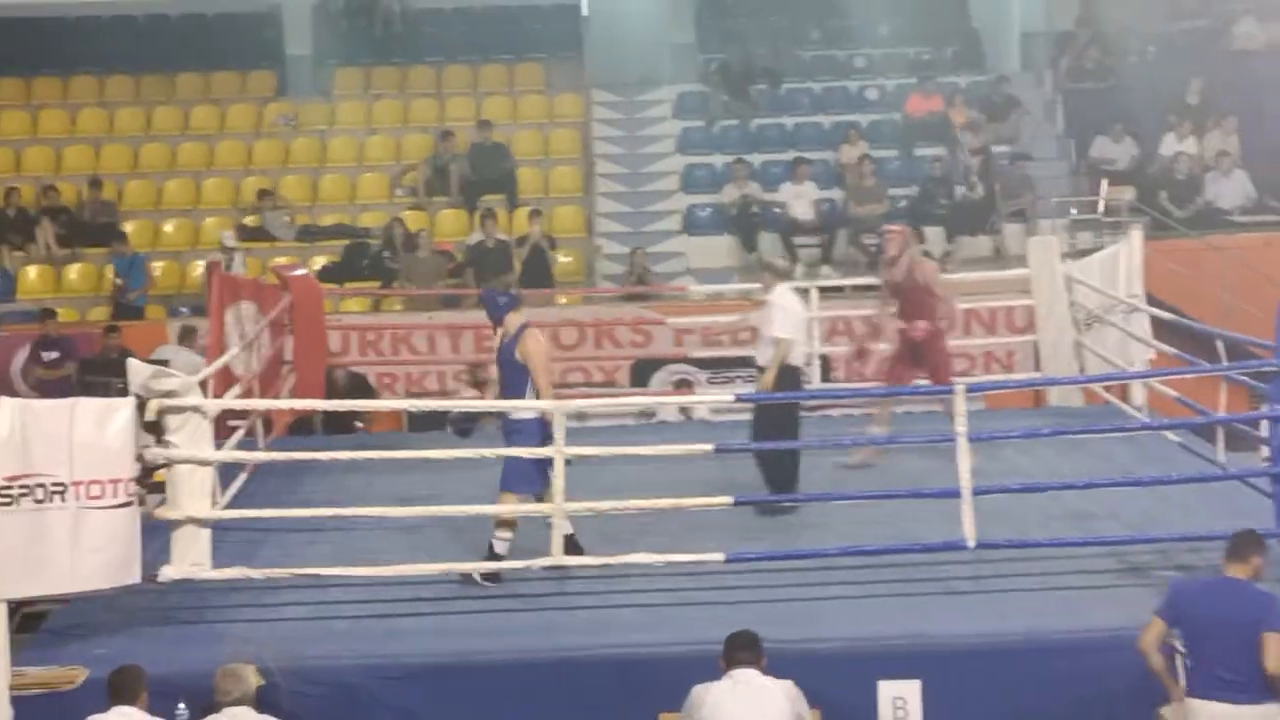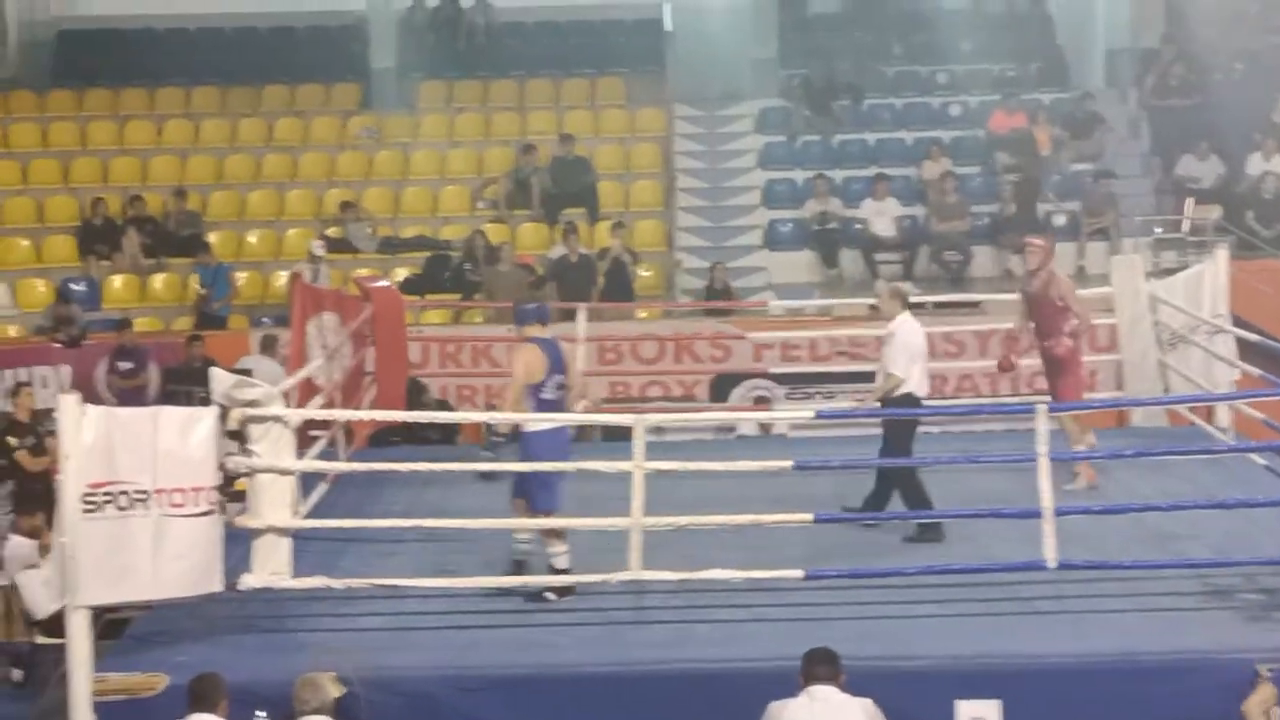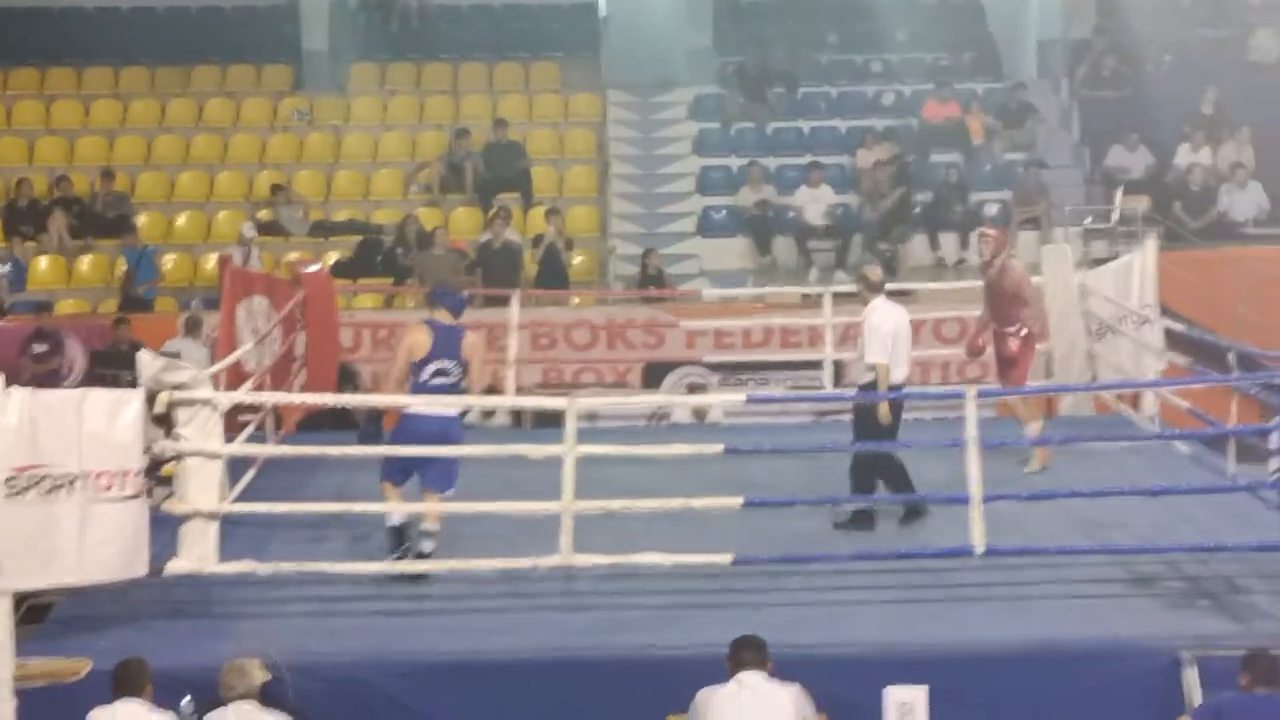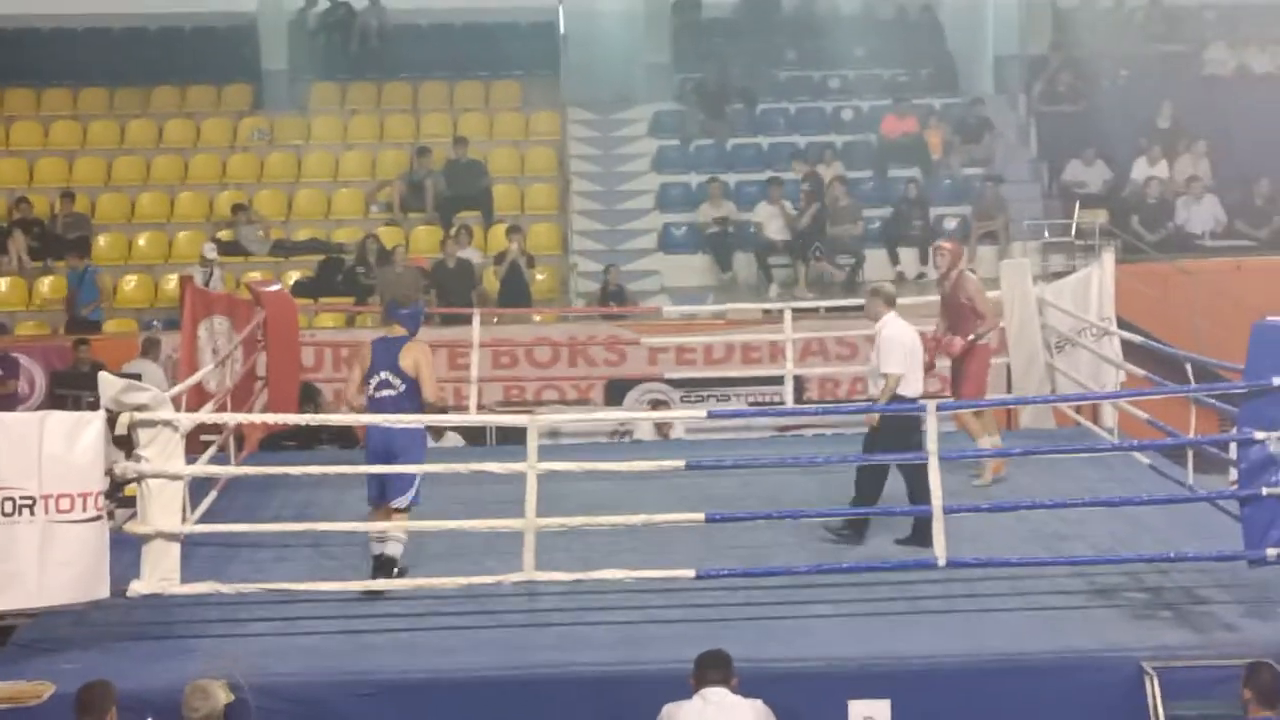
dt=0.4s
person 1, frame 1
left shoulder: (530, 339)
right shoulder: (506, 337)
left elbow: (545, 389)
left wrist: (551, 432)
left hip: (529, 426)
right hip: (514, 423)
left knee: (509, 494)
right knee: (539, 491)
left ankle: (494, 566)
right ankle: (570, 546)
person 1, frame 2
left shoulder: (524, 352)
right shoulder: (558, 347)
left elbow: (512, 401)
right elbow: (571, 390)
left hip: (539, 437)
right hip: (558, 432)
left knee: (544, 510)
right knee: (522, 500)
left ankle: (563, 581)
right ankle: (519, 565)
person 1, frame 3
left shoulder: (414, 332)
right shoulder: (469, 339)
left elbow: (394, 380)
right elbow: (476, 387)
left wrist: (374, 415)
left hip: (416, 419)
right hip: (450, 422)
left knee: (391, 481)
right knee: (434, 493)
left ankle: (400, 539)
right ankle: (423, 554)
person 1, frame 4
left shoulder: (368, 349)
right shoulder: (418, 349)
left elbow: (353, 397)
right elbow: (431, 397)
right wrist: (426, 407)
left hip: (377, 431)
right hip: (409, 433)
left knee: (380, 504)
right knee: (400, 506)
left ankle: (381, 565)
right ankle: (386, 568)
person 2, frame 1
left shoulder: (778, 301)
right shoulder: (792, 300)
left elbow: (783, 341)
left wrist: (770, 372)
left hip: (779, 375)
right hip: (791, 374)
left knee: (764, 437)
right knee: (785, 436)
left ankle: (781, 494)
right ankle: (787, 493)
person 2, frame 2
left shoulder: (903, 332)
right shoulder: (907, 327)
left elbow: (896, 376)
left wrist: (871, 398)
left hip: (901, 403)
right hip: (904, 401)
left knee: (899, 464)
right knee: (890, 458)
left ankle: (929, 523)
right ankle: (871, 508)
person 2, frame 3
left shoulder: (874, 318)
right shoulder: (899, 312)
left elbow: (880, 364)
right elbow: (899, 355)
left wrist: (882, 400)
left hip: (875, 392)
right hip: (894, 390)
left knee: (864, 455)
right knee: (881, 452)
left ankle: (863, 515)
right ankle: (912, 503)
person 2, frame 4
left shoulder: (889, 331)
right shoulder: (905, 327)
left elbow: (893, 375)
left wrist: (877, 408)
left hip: (893, 406)
right hip: (909, 405)
left knee: (870, 466)
right knee: (914, 469)
left ankle: (855, 527)
right ankle: (923, 531)
person 3, frame 1
left shoulder: (924, 267)
right shoulder: (888, 270)
left elbow: (945, 301)
right elbow: (886, 304)
left wrist: (934, 325)
right wrist: (884, 324)
left hip: (930, 336)
right hip: (907, 337)
right ankle: (871, 447)
person 3, frame 2
left shoulder: (1060, 283)
right shoulder: (1028, 281)
left elbow: (1083, 318)
right elbow: (1026, 314)
left wrist: (1071, 339)
right wrist: (1014, 341)
left hip: (1064, 352)
right hip: (1046, 350)
left knee: (1063, 412)
right knee: (1062, 410)
left ankle: (1086, 471)
right ankle: (1092, 452)
person 3, frame 3
left shoulder: (1014, 271)
right shoulder: (986, 269)
left elbow: (1035, 305)
left wrist: (1023, 334)
right wrist: (981, 327)
left hip: (1019, 336)
right hip: (1001, 335)
left knee: (1012, 395)
right knee: (1015, 394)
left ankle: (1038, 452)
right ankle: (1040, 443)
person 3, frame 4
left shoulder: (969, 284)
right shoulder: (943, 283)
left elbow: (992, 319)
left wrist: (968, 338)
right wrist: (935, 342)
left hip: (975, 350)
right hip: (960, 350)
left knee: (963, 411)
right knee: (978, 408)
left ankle: (992, 465)
right ankle: (996, 461)
